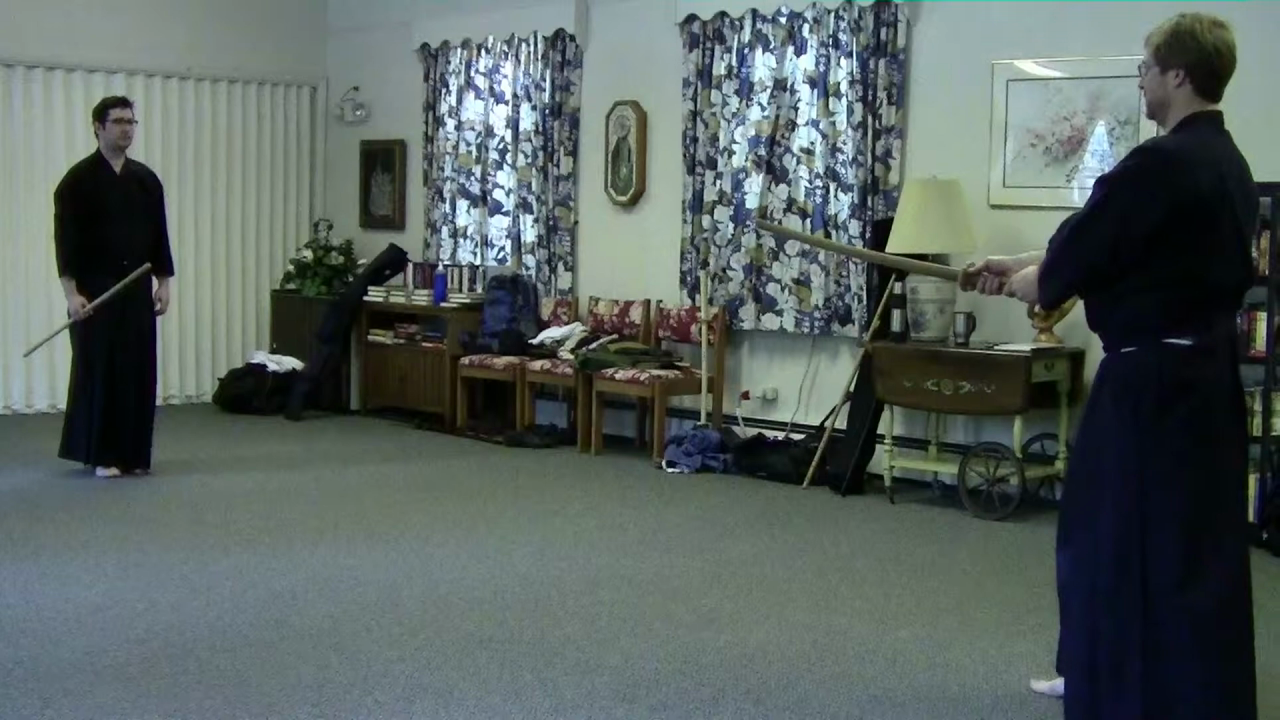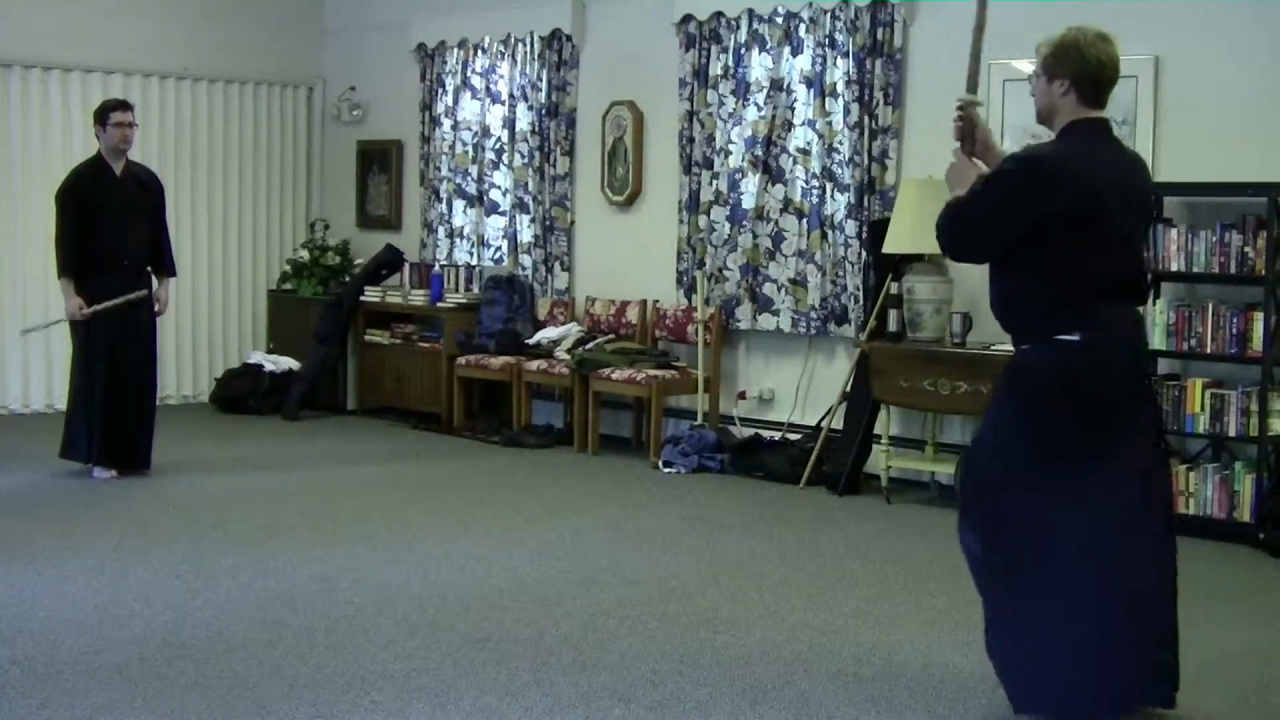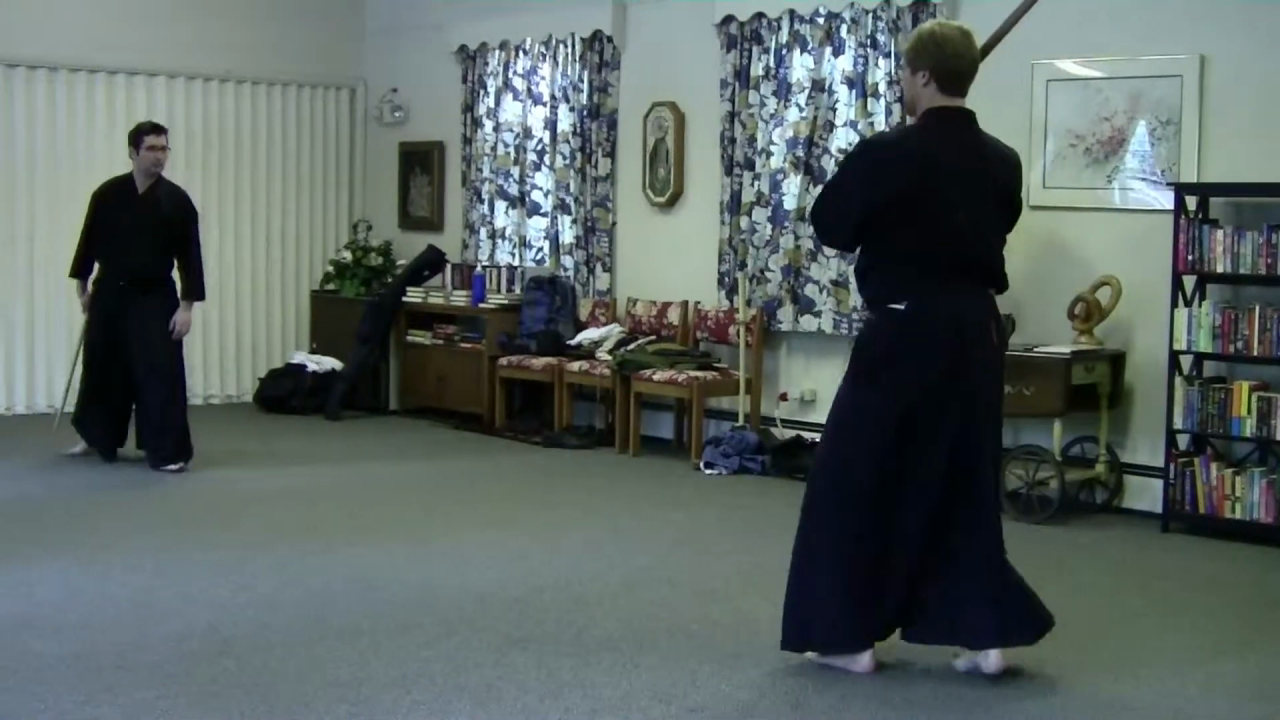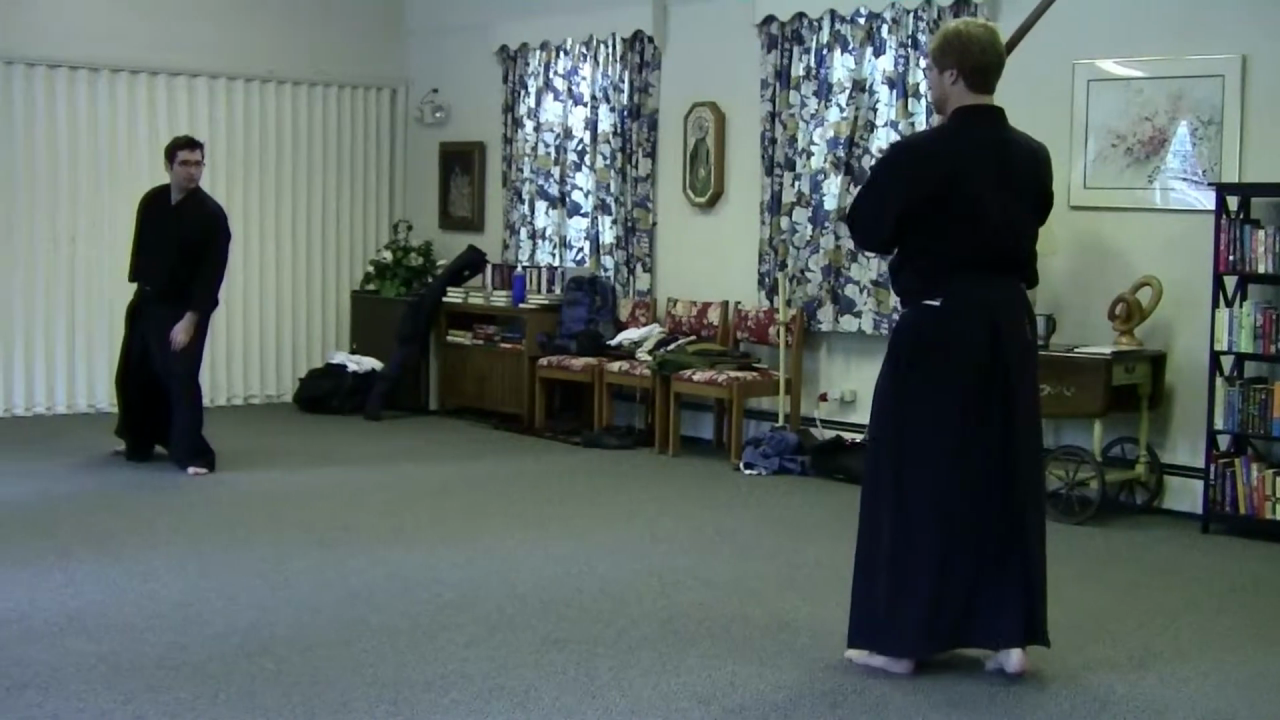
dt=0.7s
person 1, frame 1
left shoulder: (1164, 164)
right shoulder: (1225, 163)
left elbow: (1089, 248)
right elbow: (1108, 240)
left wrist: (1031, 280)
right wrist: (1024, 262)
left hip: (1158, 375)
right hip: (1199, 368)
left knee: (1148, 538)
person 1, frame 2
left shoulder: (1042, 167)
right shoulder: (1128, 168)
left elbow: (958, 235)
left wrist: (967, 186)
right wrist: (995, 165)
left hip: (1062, 360)
right hip: (1119, 353)
left knee: (1005, 503)
right knee: (1112, 511)
person 1, frame 3
left shoulder: (885, 155)
right shoulder: (1003, 162)
left elbow: (831, 225)
left hip: (905, 331)
right hip: (975, 331)
left knee: (856, 479)
right knee: (965, 483)
left ankle: (845, 635)
right ankle: (989, 633)
person 1, frame 4
left shoulder: (919, 154)
right shoulder: (1032, 157)
left elbow: (867, 229)
left hip: (937, 326)
right hip: (1008, 325)
left knee: (913, 476)
right knee: (1007, 476)
left ankle: (896, 636)
right ankle: (1010, 635)
person 2, frame 1
left shoulder: (146, 178)
right shoulder: (79, 179)
left elbow: (158, 235)
right elbow: (66, 239)
left wrist: (163, 282)
right wrist: (72, 292)
left hip: (136, 289)
right hip: (94, 290)
left knee: (138, 370)
right knee: (96, 370)
left ankle: (131, 452)
right ankle: (100, 454)
person 2, frame 2
left shoulder: (147, 180)
right shoulder: (80, 181)
left elbow: (159, 235)
right elbow: (67, 240)
left wrist: (163, 282)
right wrist: (70, 292)
left hip: (135, 289)
right hip: (94, 290)
left knee: (138, 371)
right knee: (97, 371)
left ankle: (130, 453)
right ankle: (99, 455)
person 2, frame 3
left shoulder: (177, 200)
right shoulder: (108, 194)
left elbow: (189, 256)
right elbow: (88, 242)
left wrist: (187, 306)
right wrist: (82, 286)
left hip: (154, 300)
right hip: (109, 296)
left knee: (162, 372)
right knee: (101, 367)
left ankle: (166, 451)
right ankle: (96, 436)
person 2, frame 4
left shoulder: (210, 214)
right shoulder: (151, 202)
left elbow: (211, 274)
right elbow: (141, 250)
left wrist: (190, 320)
right wrist: (142, 288)
left hip: (183, 308)
right hip: (146, 302)
left knee: (181, 376)
right knee: (134, 374)
left ankle: (193, 454)
right ankle: (137, 441)
